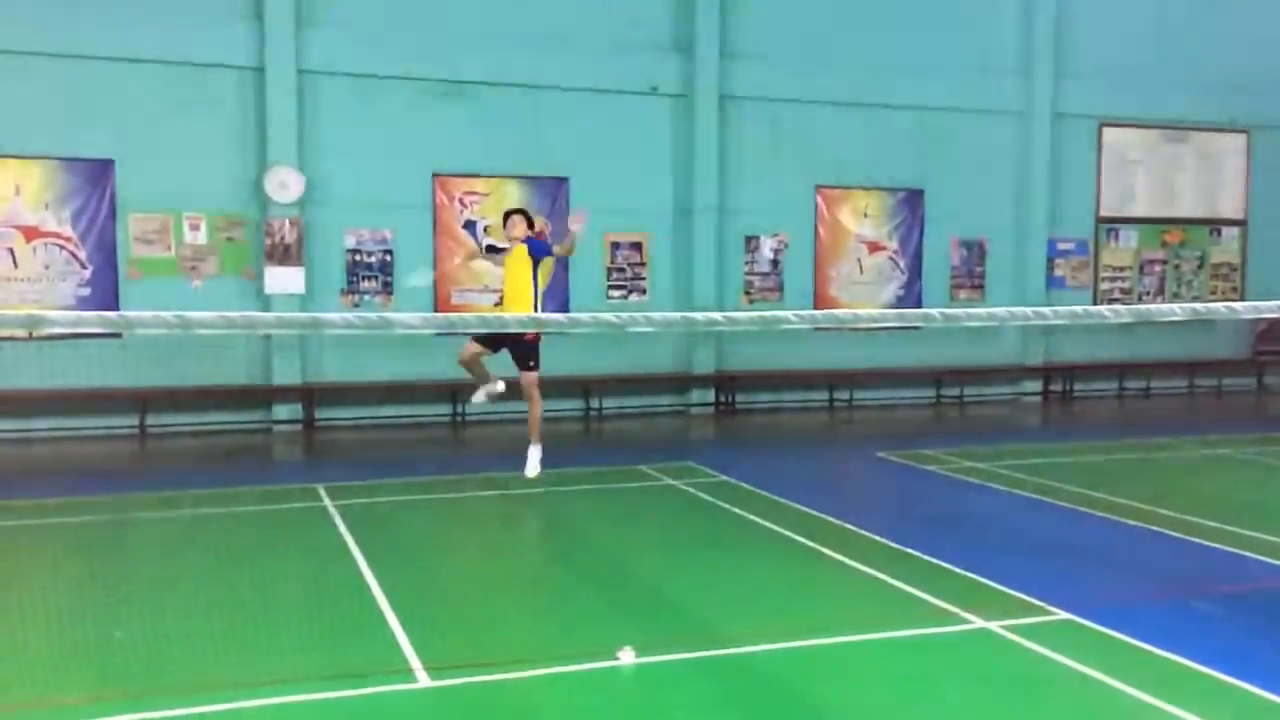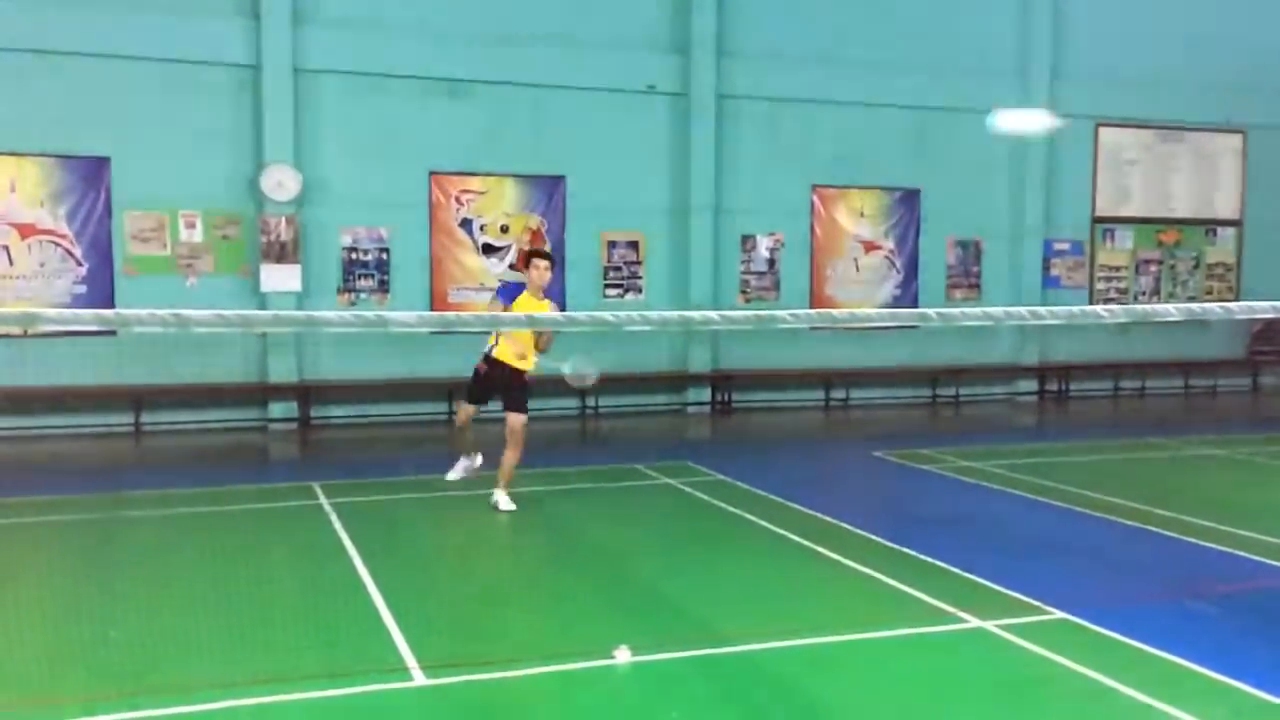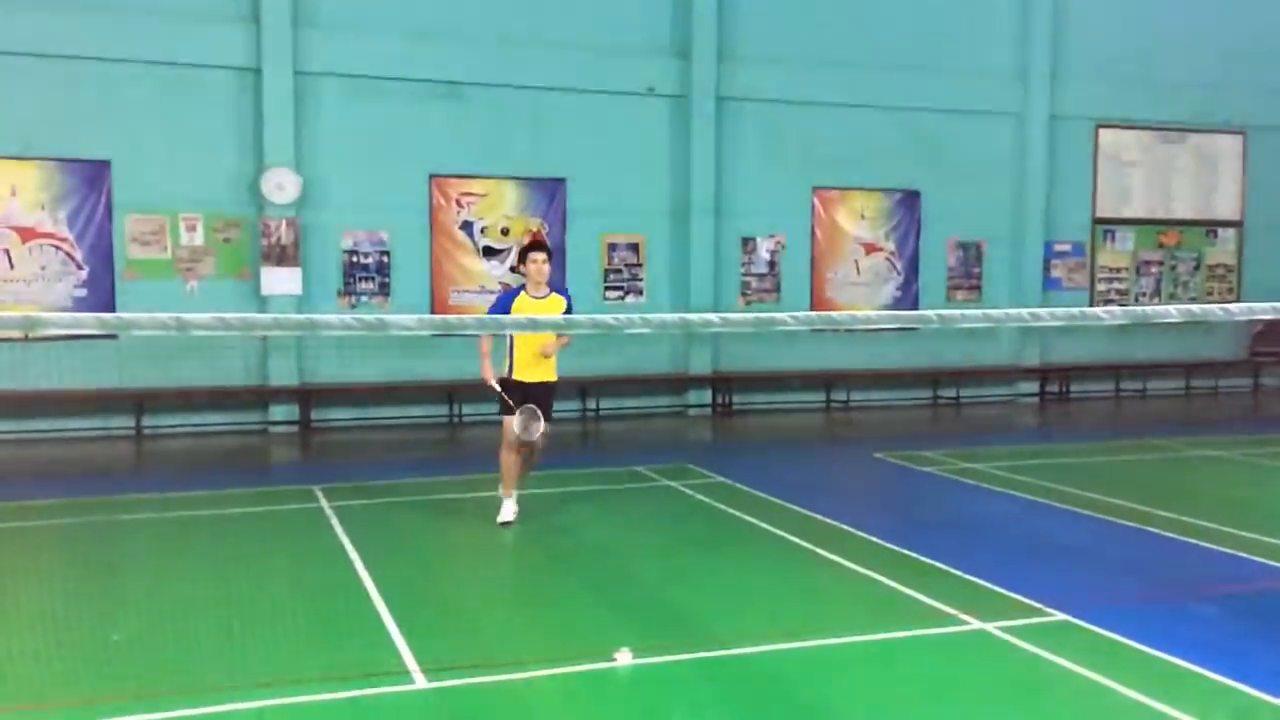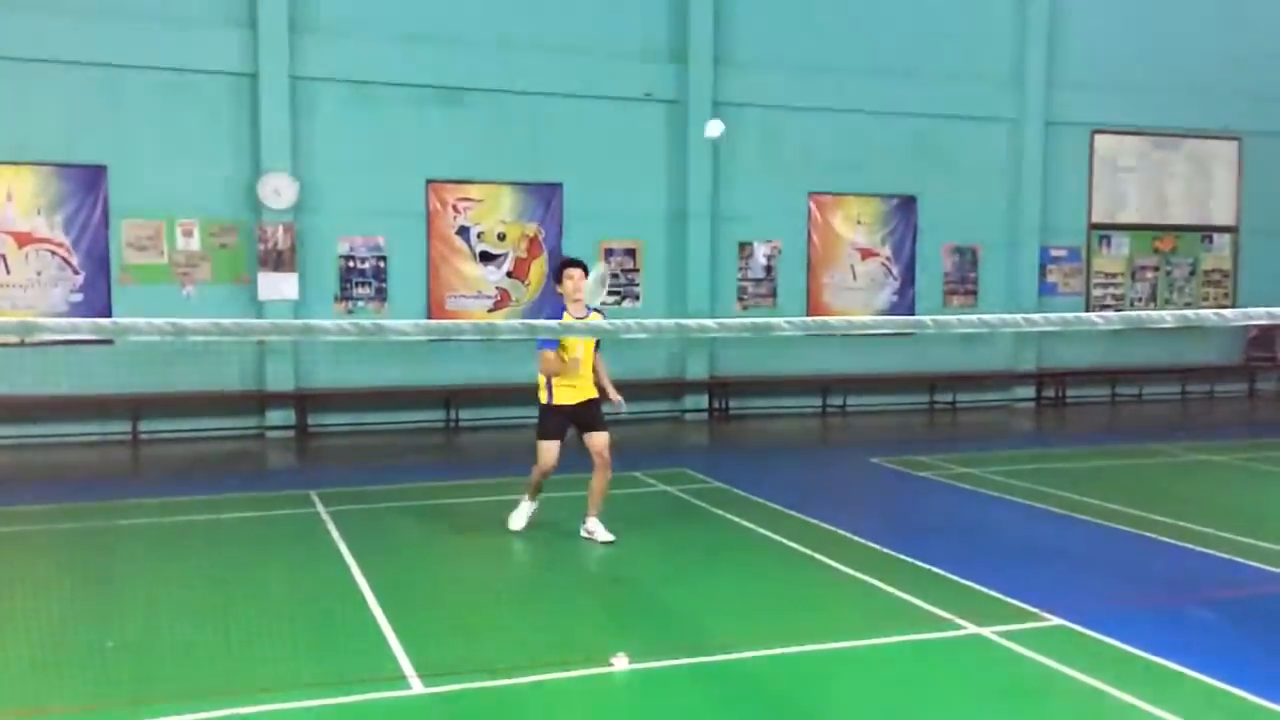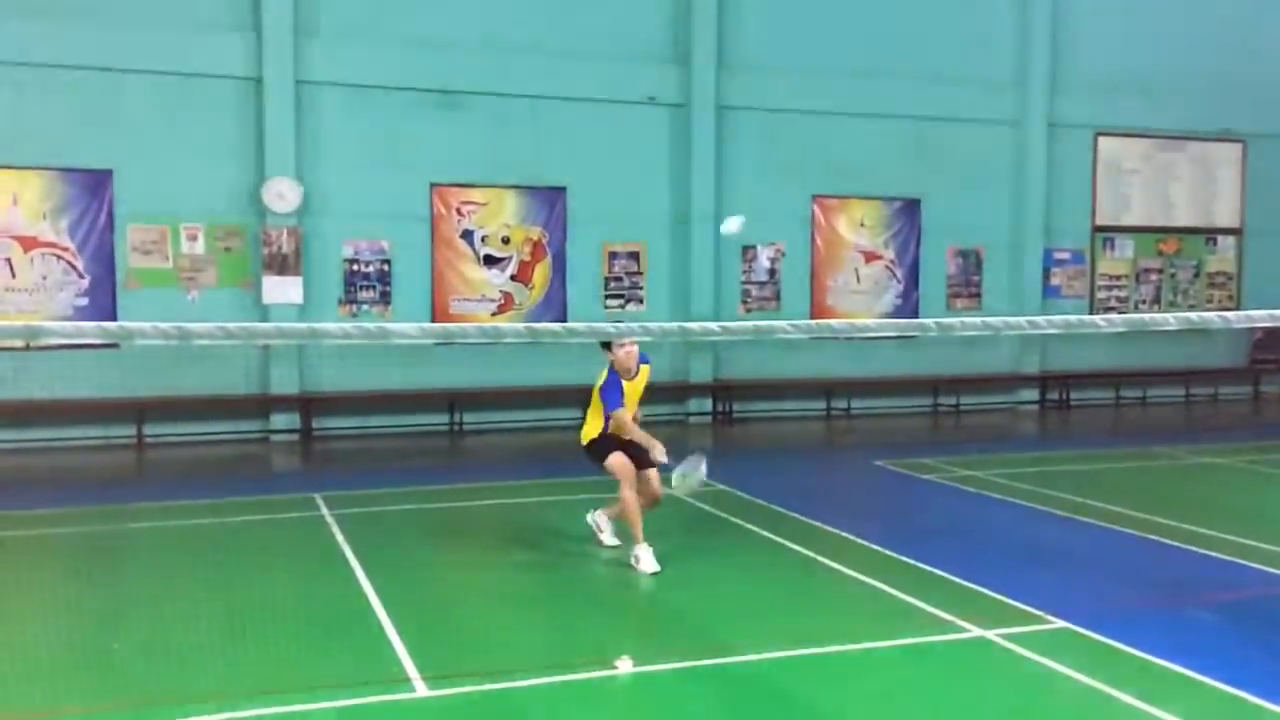
dt=0.4s
person 1, frame 1
left shoulder: (531, 246)
right shoulder: (511, 253)
left elbow: (563, 250)
left wrist: (573, 233)
left hip: (527, 329)
left knee: (531, 391)
right knee: (466, 356)
left ankle: (535, 447)
right ankle: (490, 384)
person 1, frame 2
left shoulder: (548, 308)
right shoulder: (513, 290)
right elbow: (494, 313)
left wrist: (547, 332)
right wrist: (511, 339)
left hip: (519, 371)
right hip: (494, 362)
left knee: (516, 435)
right knee: (463, 422)
left ankle: (501, 492)
right ankle: (468, 458)
person 1, frame 3
left shoulder: (562, 300)
right shoulder: (509, 298)
left elbow: (566, 335)
right elbow: (487, 330)
left wrist: (556, 345)
right wrist: (485, 362)
left hip: (545, 381)
right hip: (514, 379)
left knee: (535, 443)
right knee: (510, 439)
left ankle: (509, 486)
right ankle: (508, 500)
person 1, frame 4
left shoulder: (598, 318)
right shoulder: (553, 321)
right elbow: (545, 367)
left wrist: (609, 388)
right wrist: (567, 367)
left hip: (587, 399)
right hip: (556, 401)
left knee: (603, 458)
right knee: (547, 465)
left ankle: (591, 522)
right ankle: (529, 501)
person 1, frame 5
left shoulder: (644, 364)
right shoulder: (609, 385)
right elbow: (625, 424)
right wrist: (651, 443)
left hip: (627, 436)
right hip: (599, 437)
left knee: (654, 492)
right knee: (627, 476)
left ankle: (602, 517)
right ankle: (640, 549)
